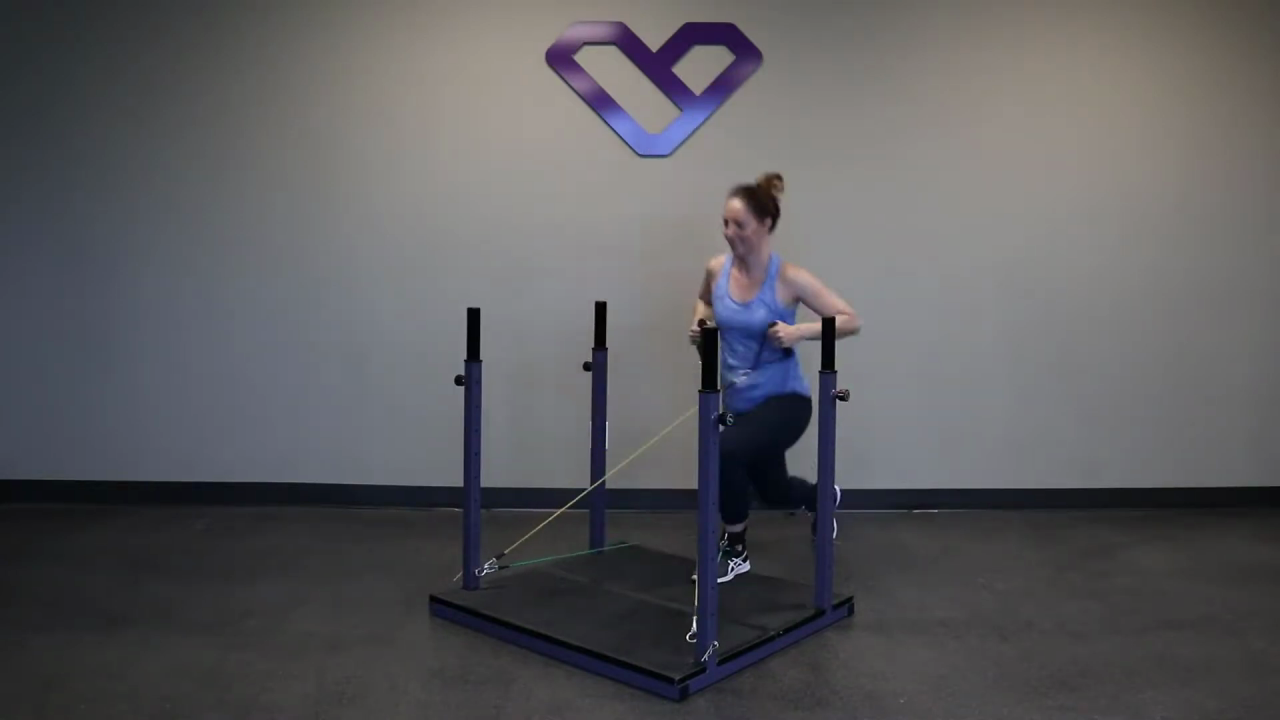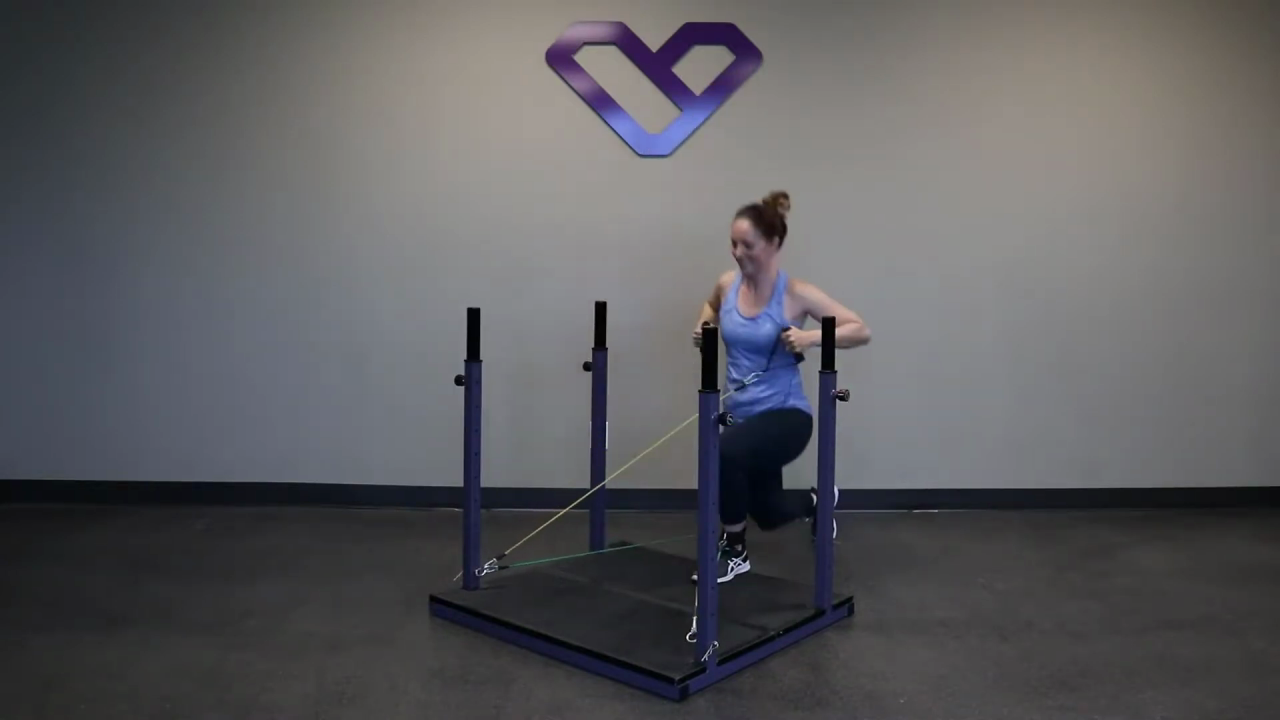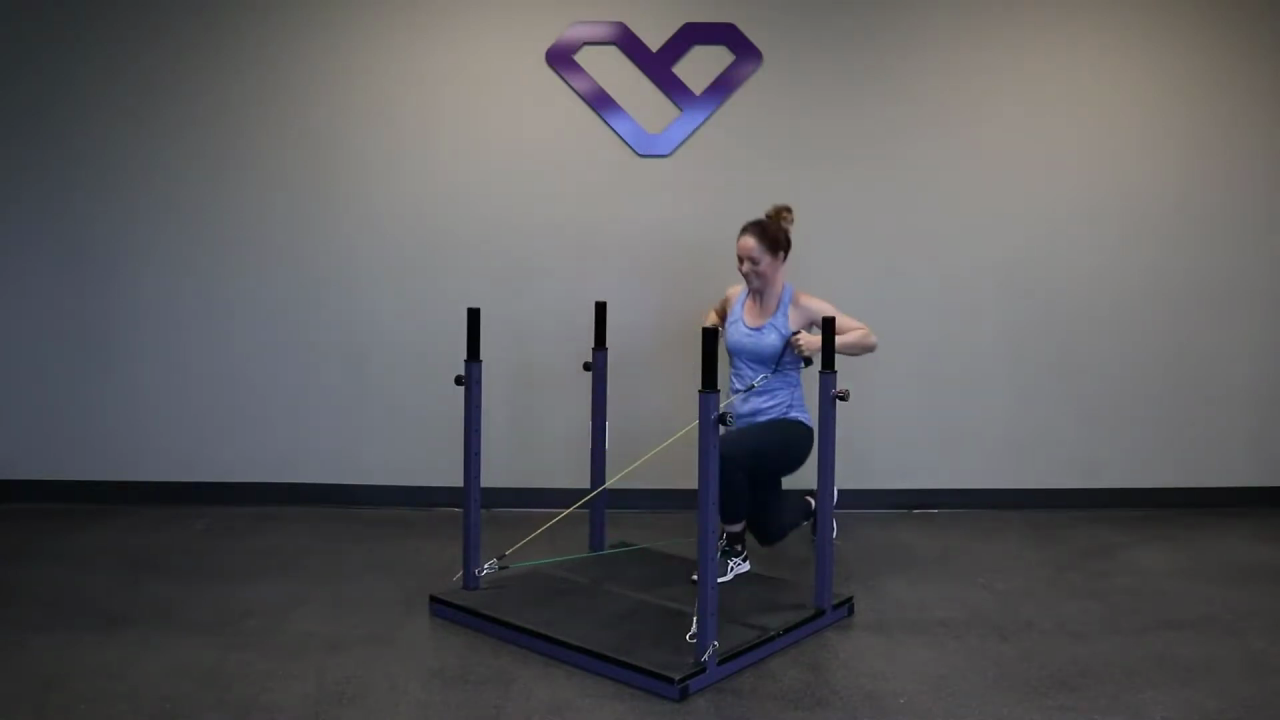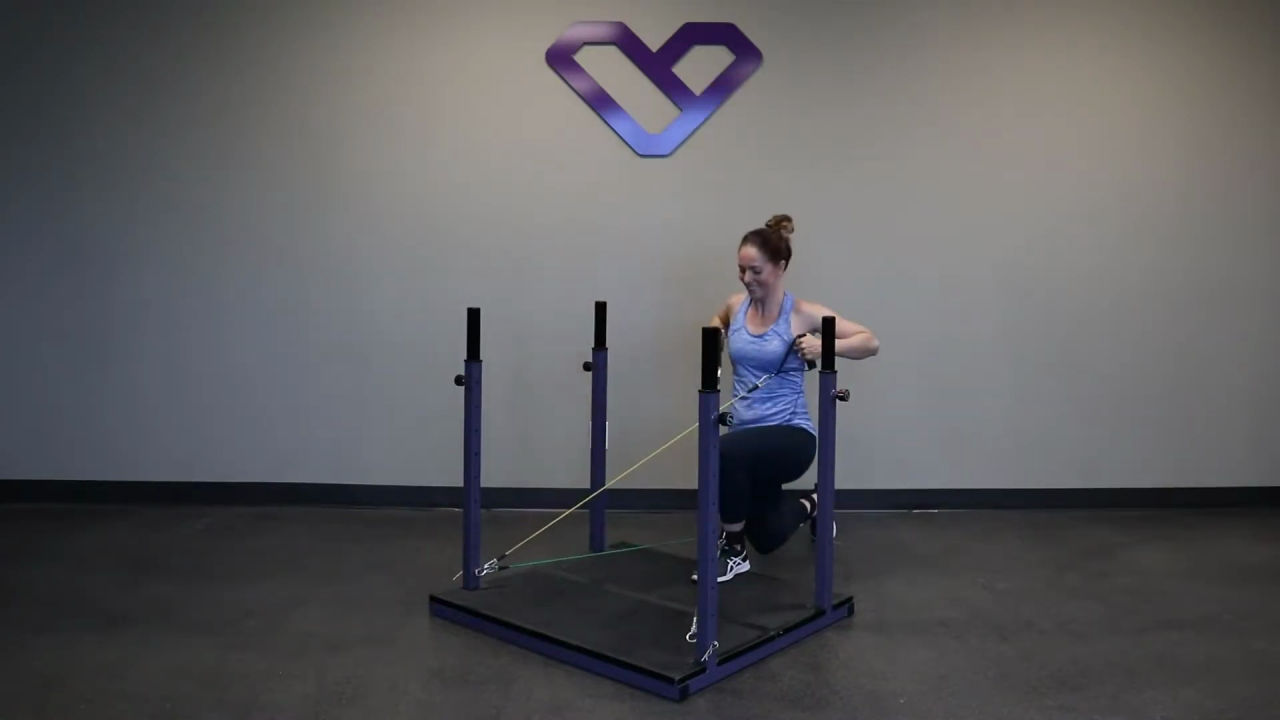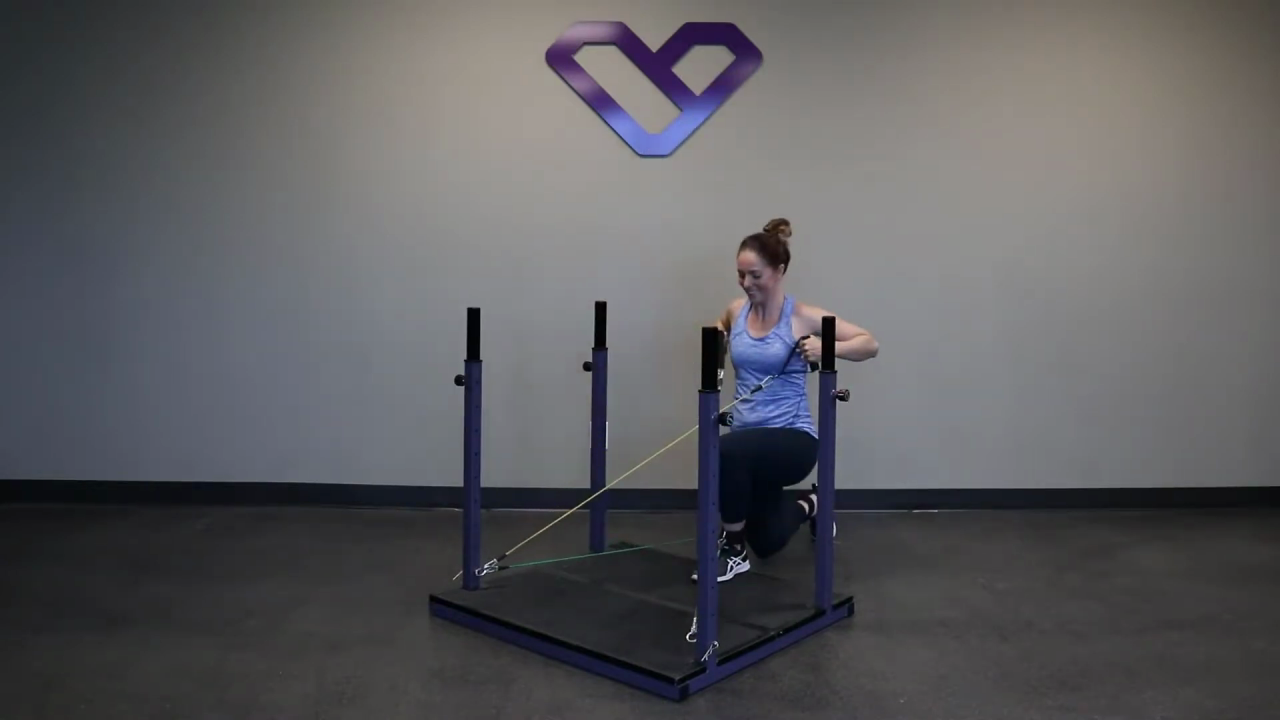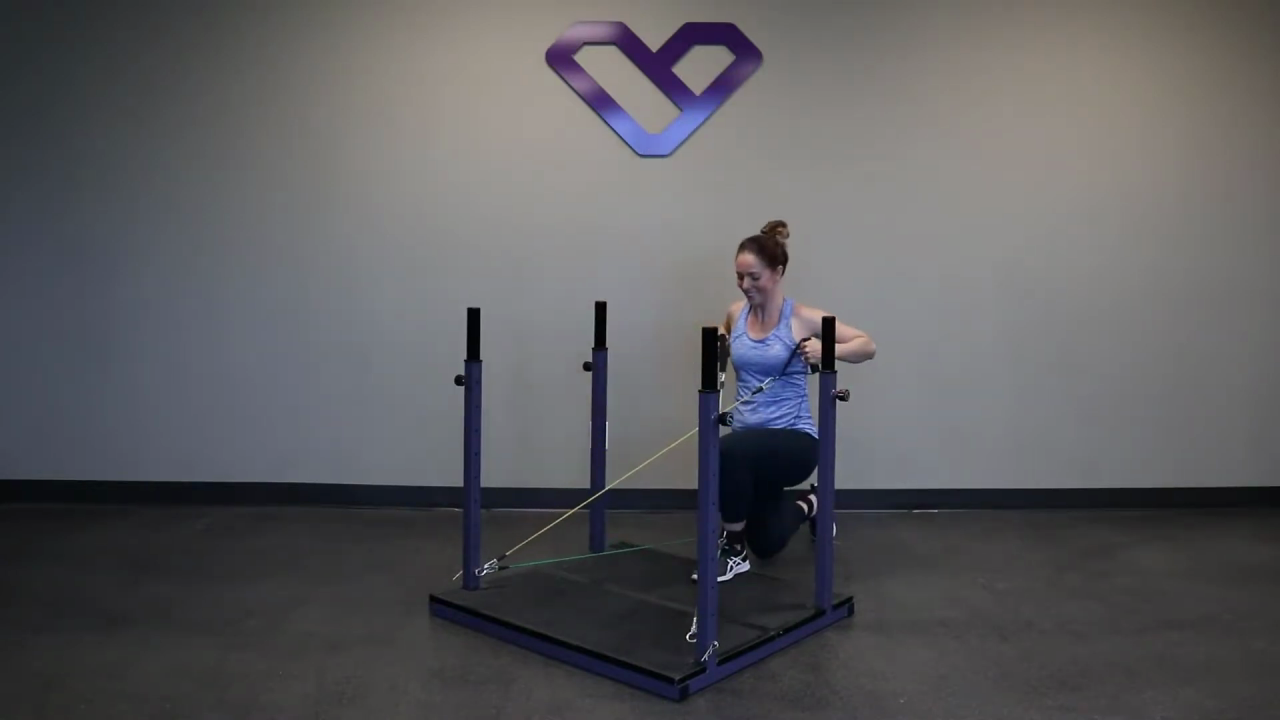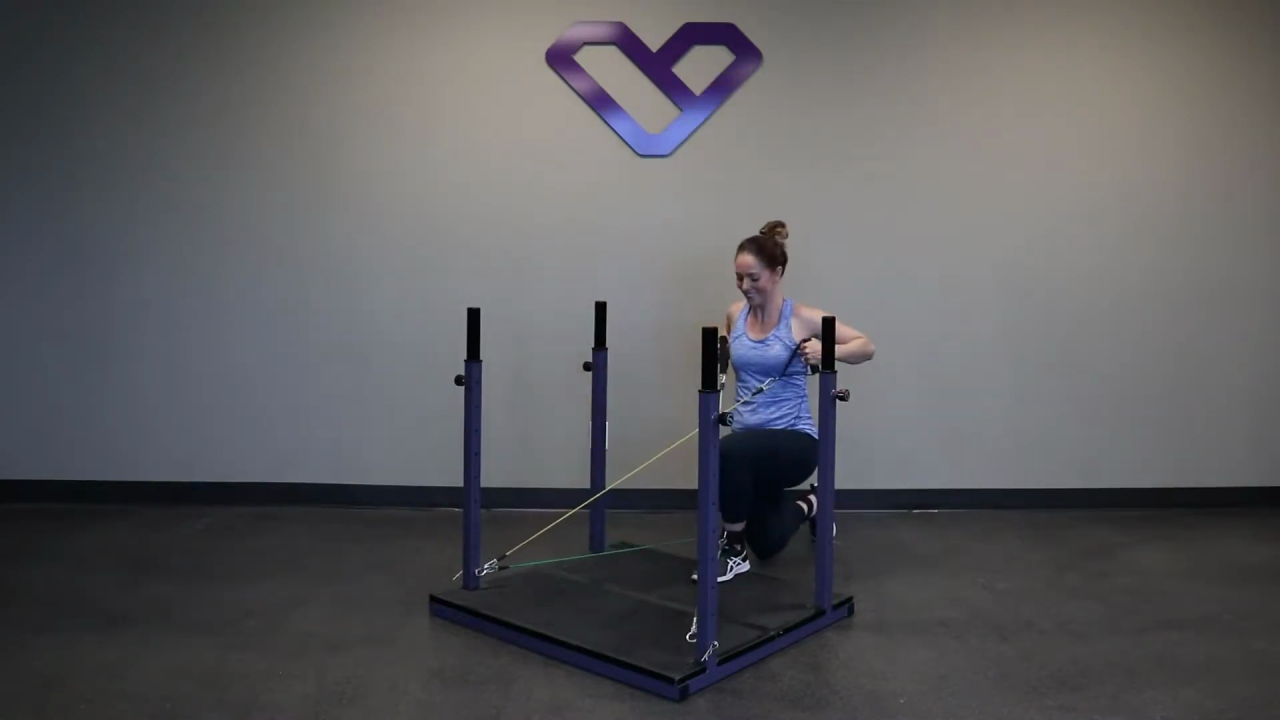
dt=0.1s
person 1, frame 1
left shoulder: (789, 278)
right shoulder: (716, 269)
left elbow: (851, 320)
right elbow: (704, 300)
left wrist: (803, 331)
right wrist: (699, 322)
left hip: (784, 400)
right hip: (741, 402)
left knee: (726, 454)
right knee: (772, 490)
left ankle: (734, 552)
right ankle: (821, 497)
person 1, frame 2
left shoulder: (796, 293)
right shoulder: (727, 284)
left elbow: (861, 331)
right elbow: (712, 306)
left wrist: (811, 337)
right wrist: (704, 326)
left hip: (786, 414)
right hip: (741, 416)
left knee: (725, 455)
right knee: (768, 513)
left ankle: (734, 551)
right ankle: (819, 501)
person 1, frame 3
left shoulder: (801, 306)
right shoulder: (733, 297)
left elbow: (869, 339)
right elbow: (716, 315)
left wrist: (822, 343)
right wrist: (711, 331)
left hip: (787, 428)
right hip: (747, 429)
left knee: (725, 453)
right knee: (769, 528)
left ankle: (733, 552)
right ankle: (815, 503)
person 1, frame 4
left shoulder: (802, 313)
right shoulder: (736, 305)
left elbow: (870, 342)
right elbow: (720, 321)
left wrist: (824, 347)
left hip: (791, 435)
right hip: (749, 434)
left knee: (726, 452)
right knee: (768, 537)
left ankle: (733, 551)
right ankle: (813, 504)
person 1, frame 5
left shoulder: (803, 316)
right shoulder: (736, 310)
left elbow: (870, 344)
left wrist: (827, 348)
right wrist: (716, 343)
left hip: (793, 439)
right hip: (753, 443)
left knee: (728, 451)
right knee: (766, 541)
left ankle: (732, 550)
right ankle: (810, 504)
person 1, frame 6
left shoulder: (803, 317)
right shoulder: (736, 313)
left elbow: (867, 346)
left wrist: (827, 350)
left hip: (794, 440)
right hip: (753, 443)
left knee: (729, 451)
right knee: (766, 544)
left ankle: (732, 550)
right ankle: (810, 504)
person 1, frame 7
left shoulder: (802, 318)
right shoulder: (735, 314)
left elbow: (866, 346)
left wrist: (827, 352)
left hip: (794, 440)
right hip: (753, 442)
left knee: (729, 452)
right knee: (767, 544)
left ankle: (733, 551)
right ankle: (810, 505)
